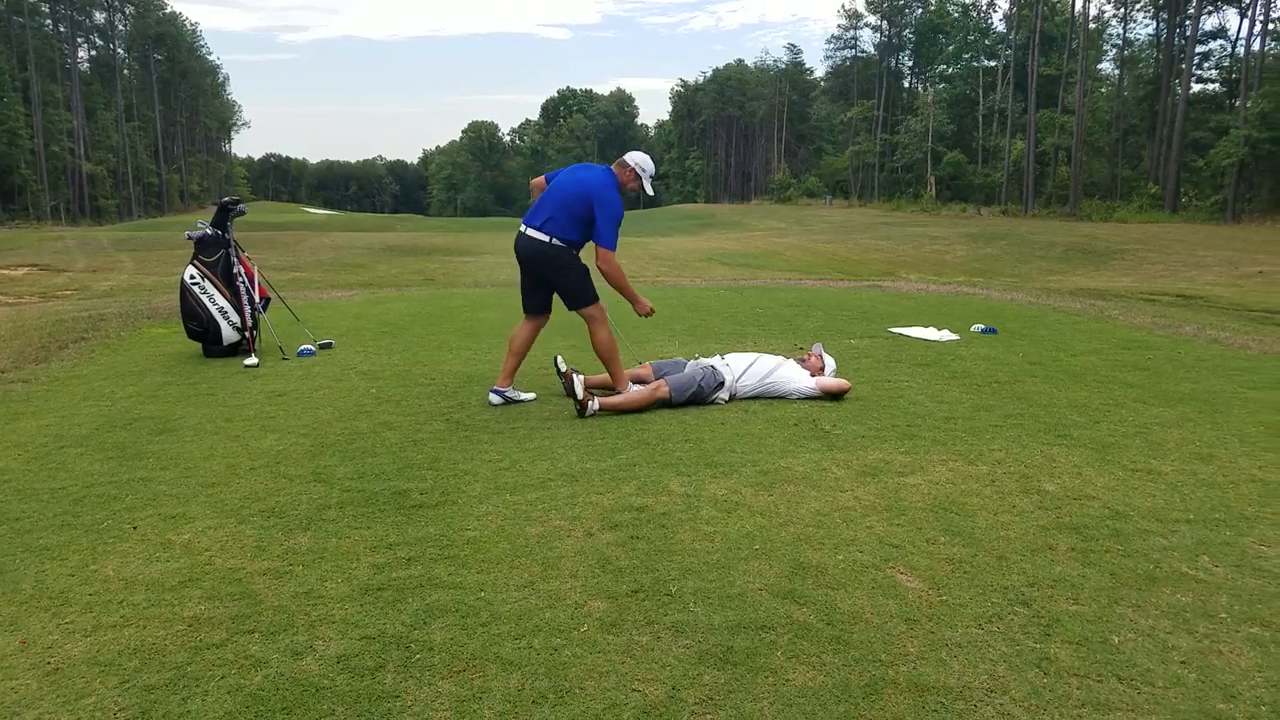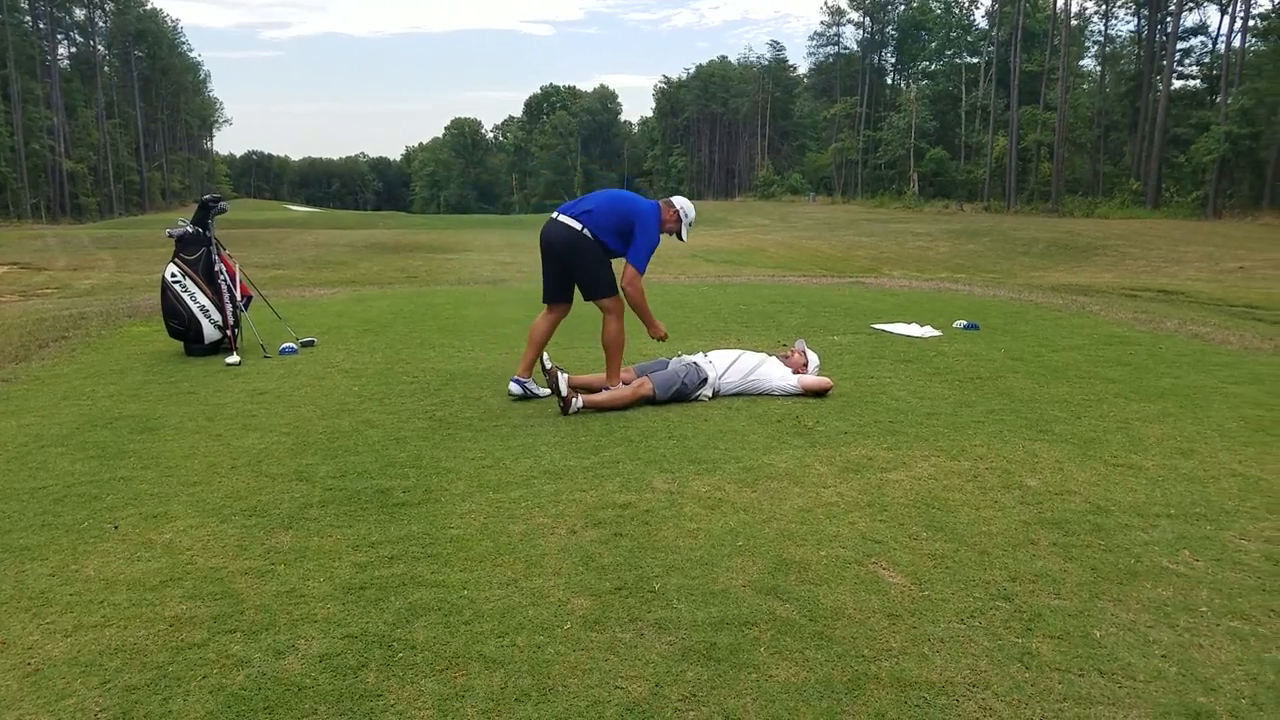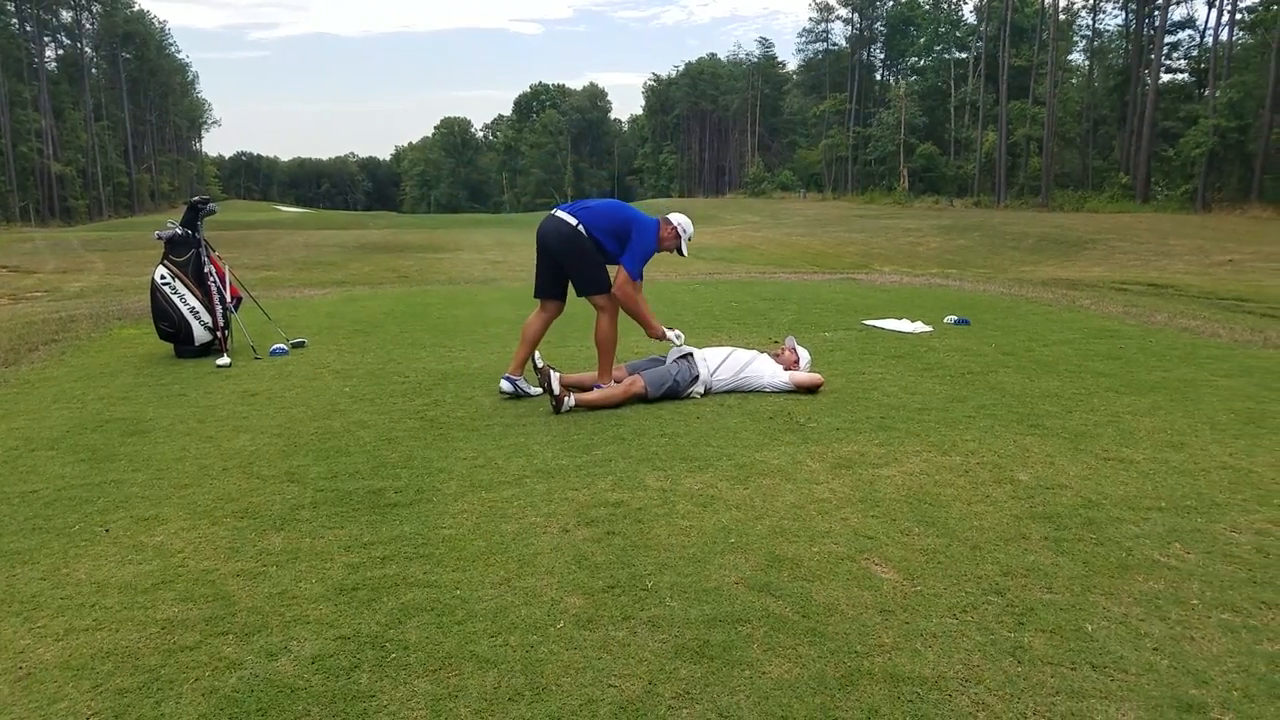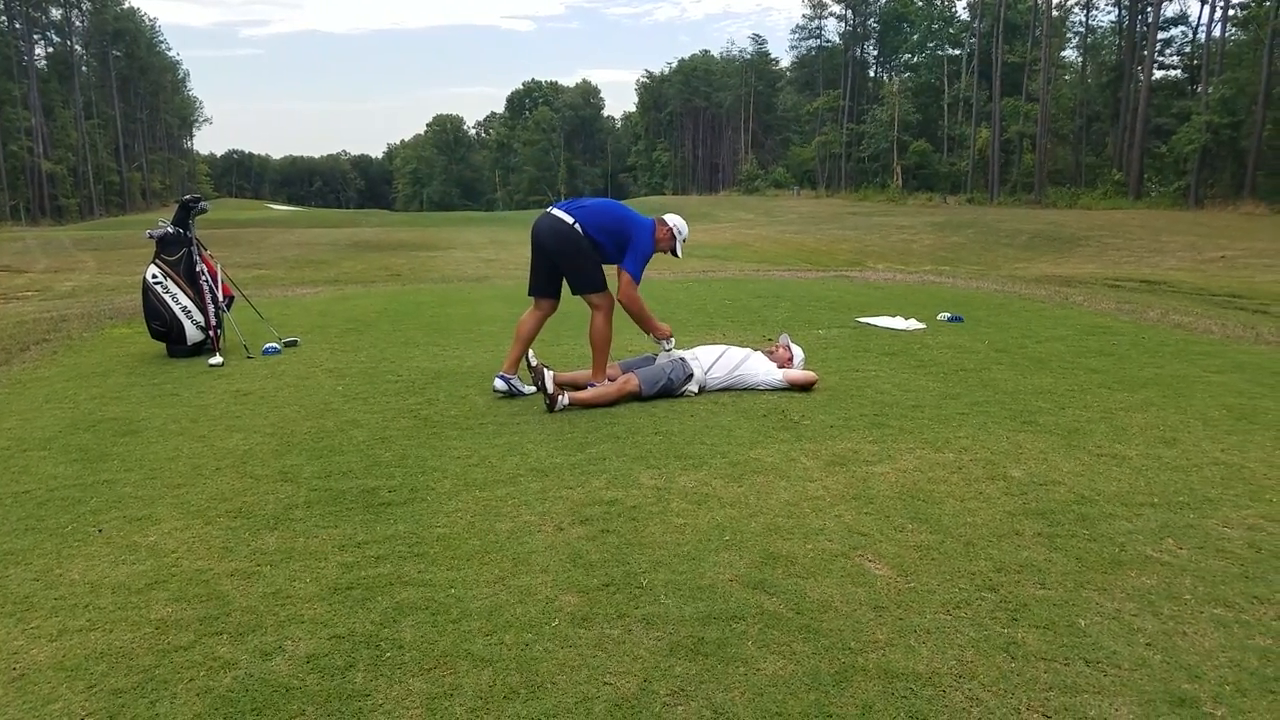
dt=0.5s
person 1, frame 1
left shoulder: (800, 381)
right shoulder: (786, 364)
left elbow: (844, 385)
left wrist: (827, 389)
left hip: (719, 382)
right hip: (711, 365)
left knee: (656, 390)
right knee: (644, 372)
left ankle: (593, 404)
right ankle: (579, 381)
person 1, frame 2
left shoulder: (782, 378)
right shoulder: (768, 361)
left elbow: (825, 383)
left wrist: (809, 377)
left hip: (703, 377)
right hip: (696, 361)
left knee: (640, 387)
right knee: (626, 374)
left ankle: (577, 401)
right ankle: (565, 380)
person 1, frame 3
left shoulder: (773, 374)
right shoulder: (760, 358)
left elbow: (817, 379)
left wrist: (801, 384)
left hip: (695, 375)
right hip: (687, 359)
left knee: (632, 386)
right knee: (619, 372)
left ankle: (569, 399)
right ankle: (556, 378)
person 1, frame 4
left shoulder: (767, 373)
right shoulder: (753, 356)
left elbow: (811, 377)
left wrist: (795, 381)
left hip: (689, 373)
right hip: (683, 356)
left knee: (626, 384)
right knee: (611, 371)
left ankle: (562, 398)
right ankle: (551, 377)
person 2, frame 1
left shoulder: (582, 169)
right shoulder: (609, 198)
left elbow: (536, 184)
right elbow: (605, 263)
right wrist: (636, 300)
left hip: (526, 242)
right hip: (551, 250)
left knee: (535, 318)
right knee: (595, 316)
left ankle: (503, 387)
right ankle: (623, 388)
person 2, frame 2
left shoulder: (635, 204)
right shoulder: (649, 224)
right elbow: (629, 284)
right wrist: (652, 325)
left hip: (552, 228)
right hip: (576, 237)
left knee: (555, 310)
right knee: (613, 309)
left ankle: (521, 378)
right ankle: (613, 387)
person 2, frame 3
left shoulder: (638, 225)
right shoulder: (646, 235)
left elbow: (635, 293)
right elbow: (620, 290)
left wrist: (662, 330)
right wrist: (649, 326)
left hip: (550, 227)
right hip: (570, 234)
left knee: (548, 309)
right knee: (606, 306)
left ankle: (513, 376)
right ankle: (604, 385)
person 2, frame 4
left shoulder: (633, 227)
right shoulder: (644, 236)
left elbow: (629, 291)
right elbow: (625, 296)
left wrist: (651, 329)
right wrist: (654, 328)
left hip: (545, 224)
right hip: (566, 232)
left knee: (543, 307)
right knee: (602, 305)
left ankle: (507, 375)
right ankle: (598, 383)
